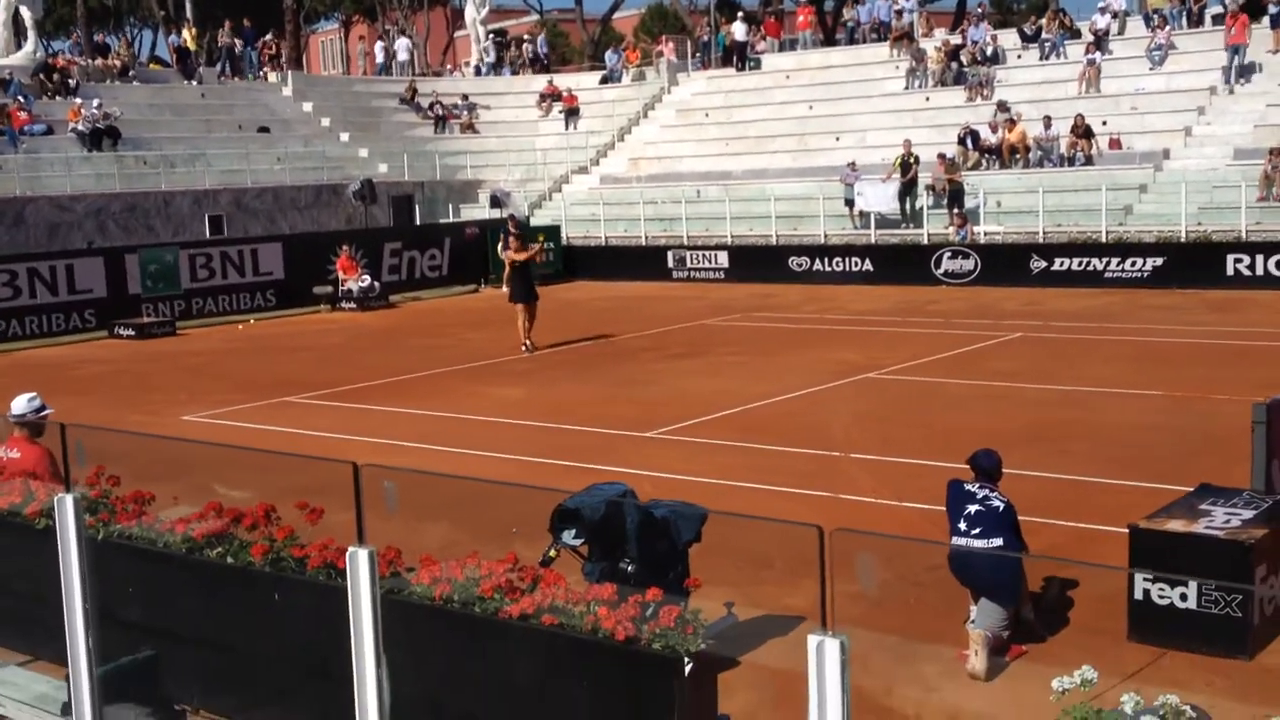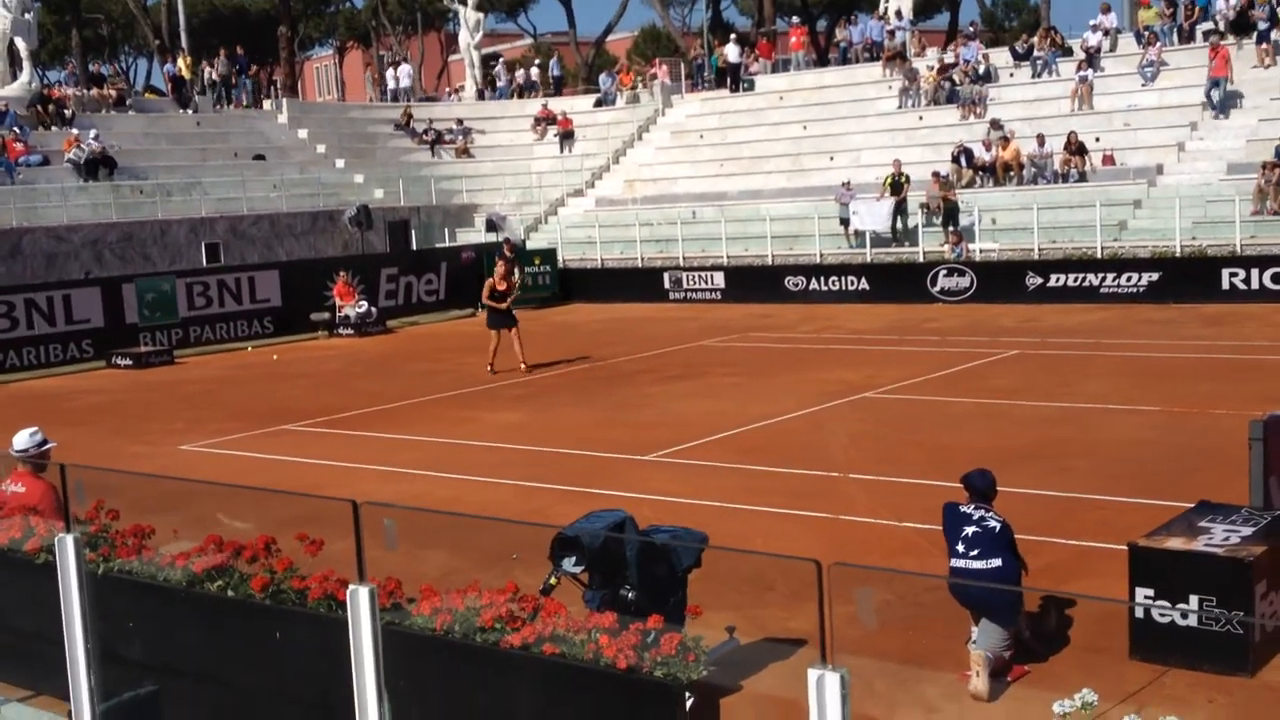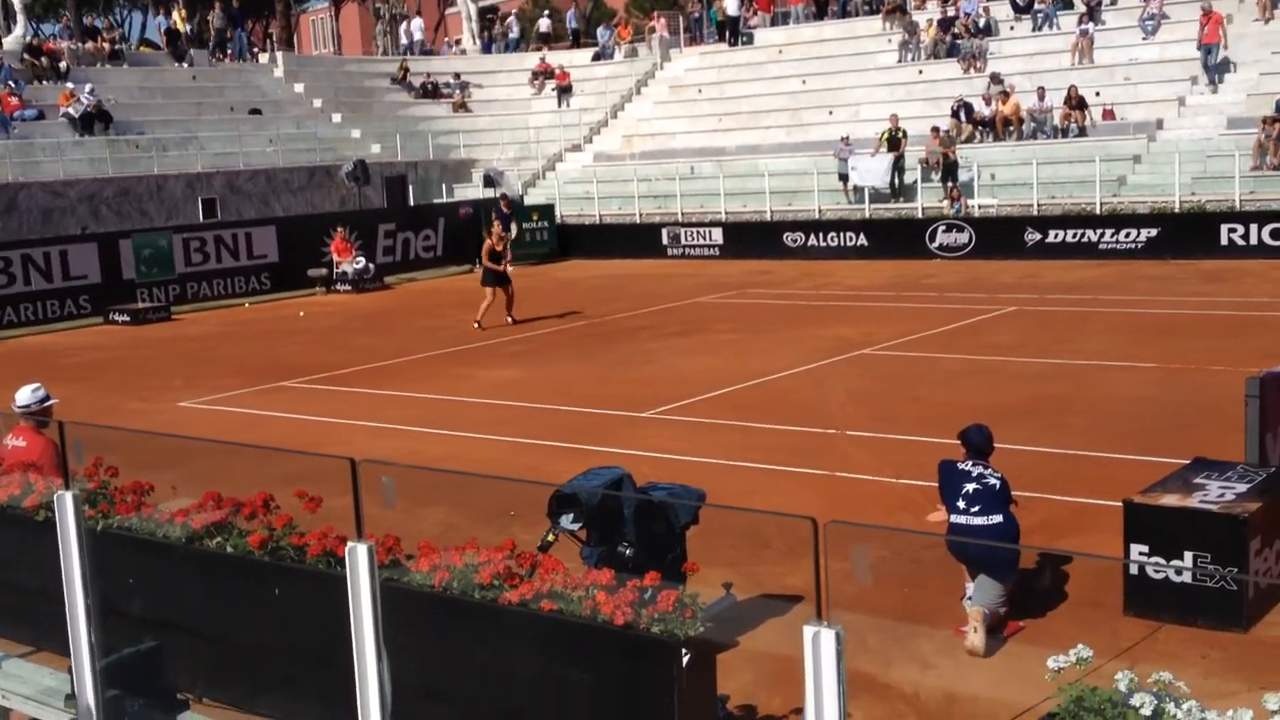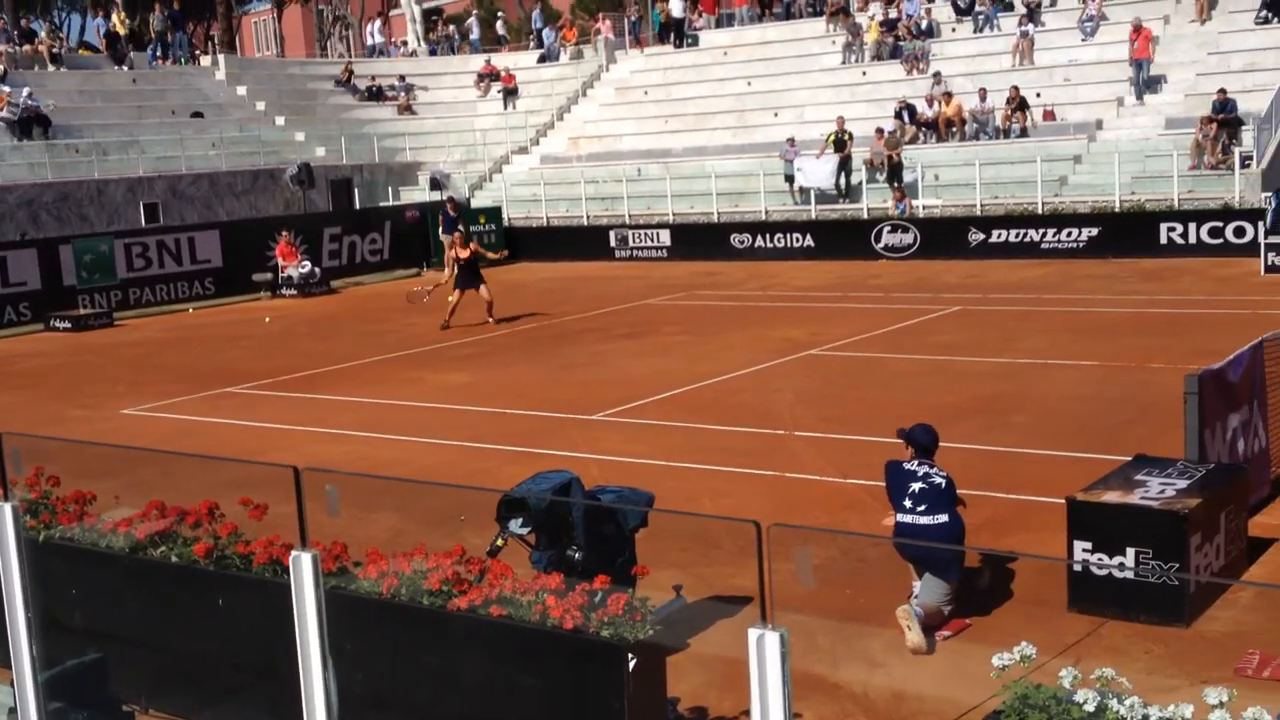
dt=0.7s
person 1, frame 1
left shoulder: (955, 488)
right shoulder: (1004, 505)
right elbow: (1018, 544)
right wrist: (1022, 548)
left hip: (961, 564)
right hip: (996, 565)
left ankle: (977, 620)
right ankle: (986, 634)
person 1, frame 2
left shoulder: (950, 511)
right shoulder: (1002, 525)
right elbow: (1014, 561)
right wrist: (1020, 579)
left hip: (961, 586)
right hip: (998, 588)
left ankle: (978, 640)
right ankle: (987, 657)
person 1, frame 3
left shoulder: (947, 468)
right shoulder: (1000, 481)
left hip: (960, 543)
right hip: (999, 545)
right knee: (992, 607)
left ankle: (972, 593)
right ankle: (983, 614)
person 1, frame 4
left shoulder: (893, 468)
right shoulder: (945, 480)
left hip: (906, 541)
right hip: (944, 544)
right knee: (937, 608)
left ankle: (918, 593)
right ankle: (917, 612)
